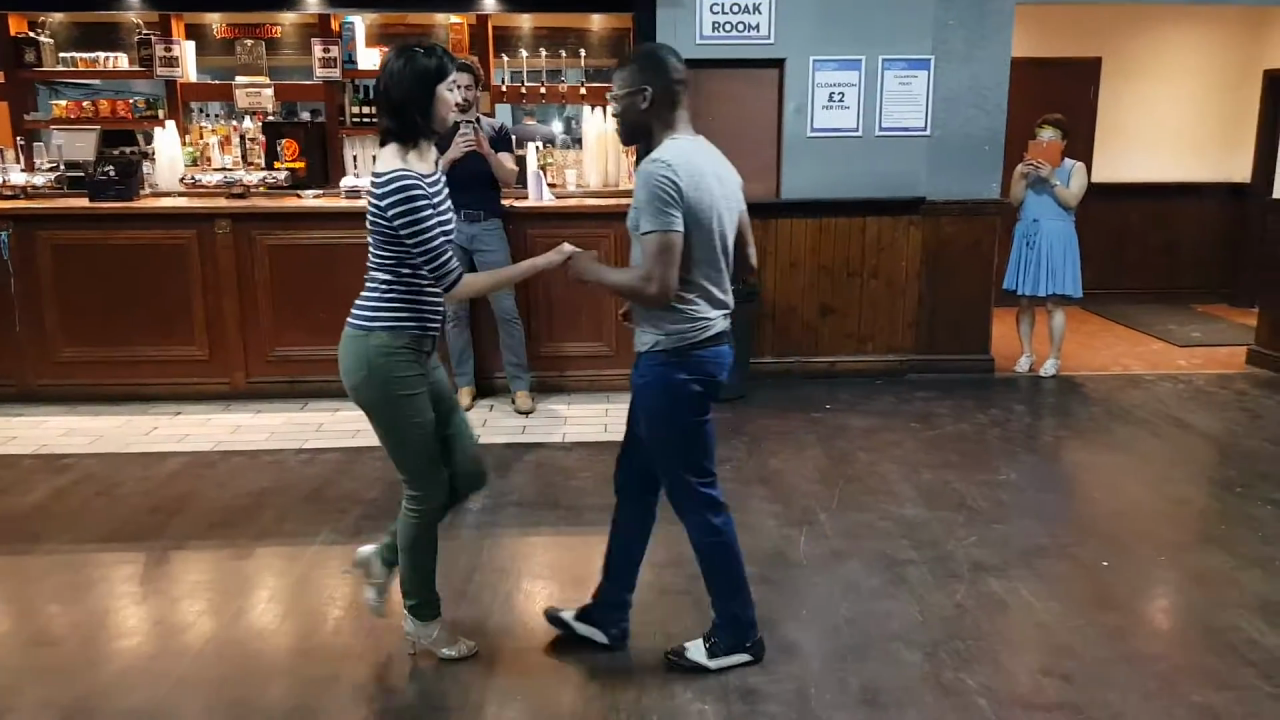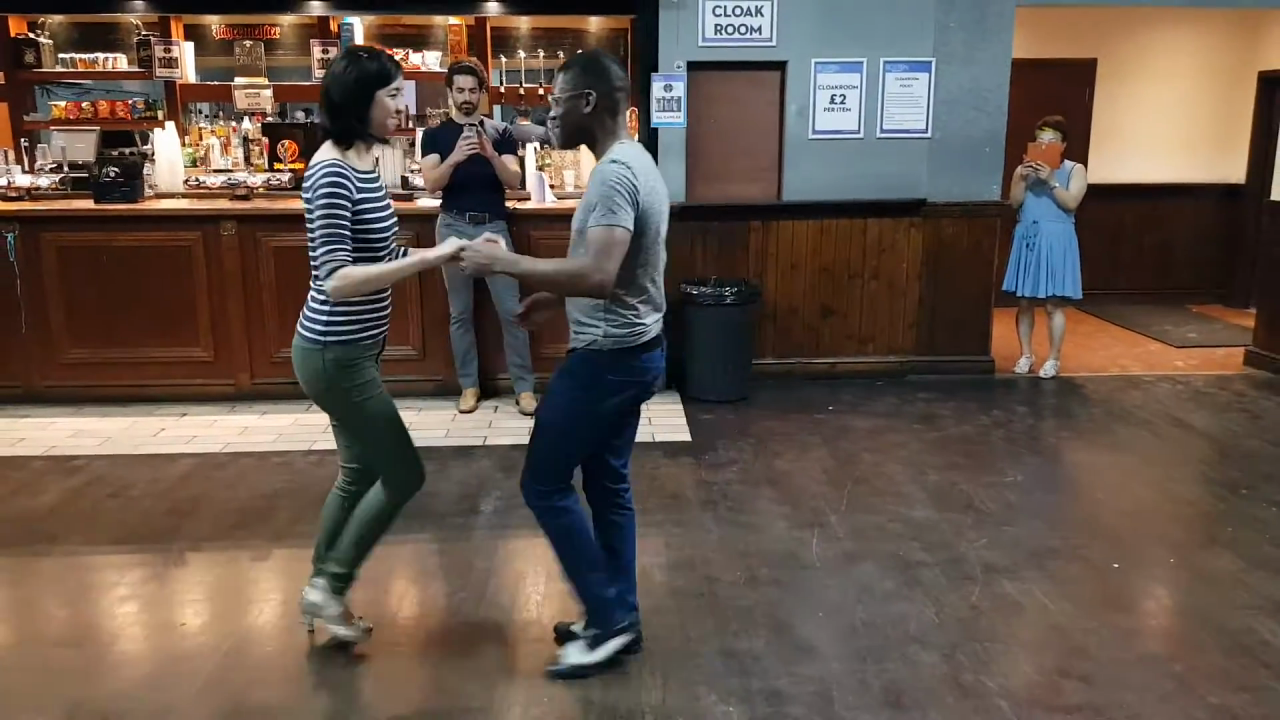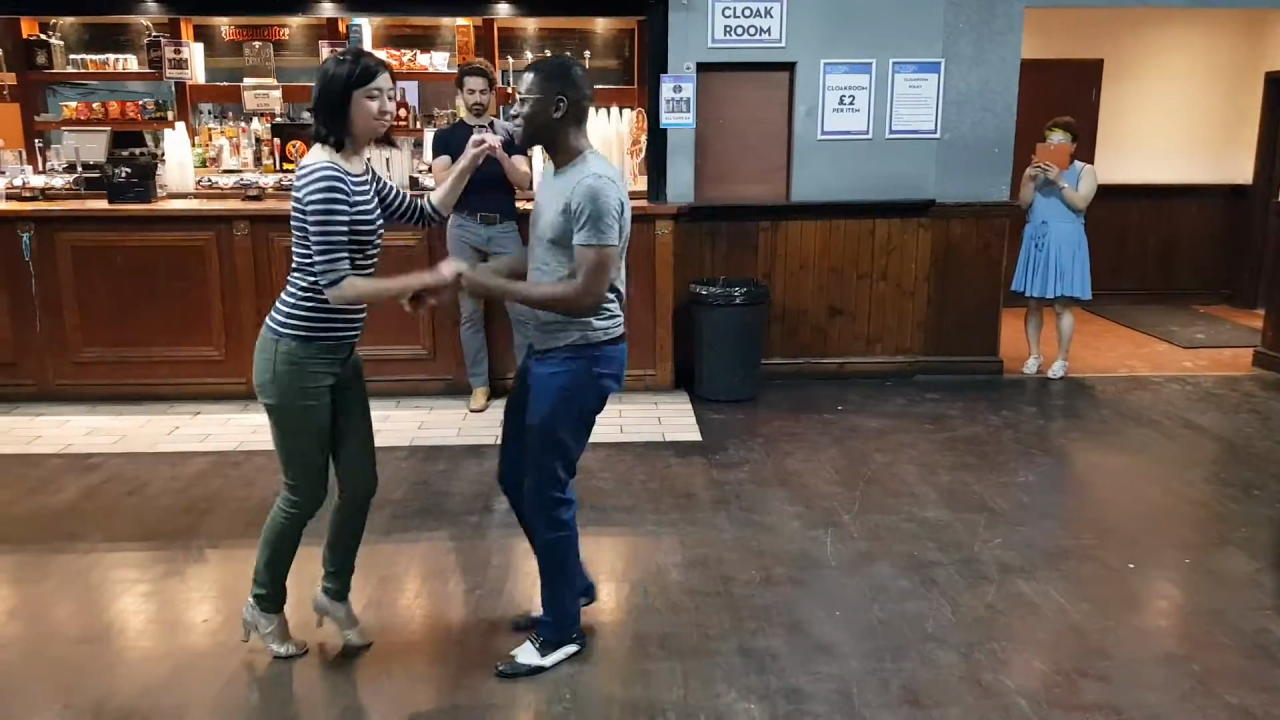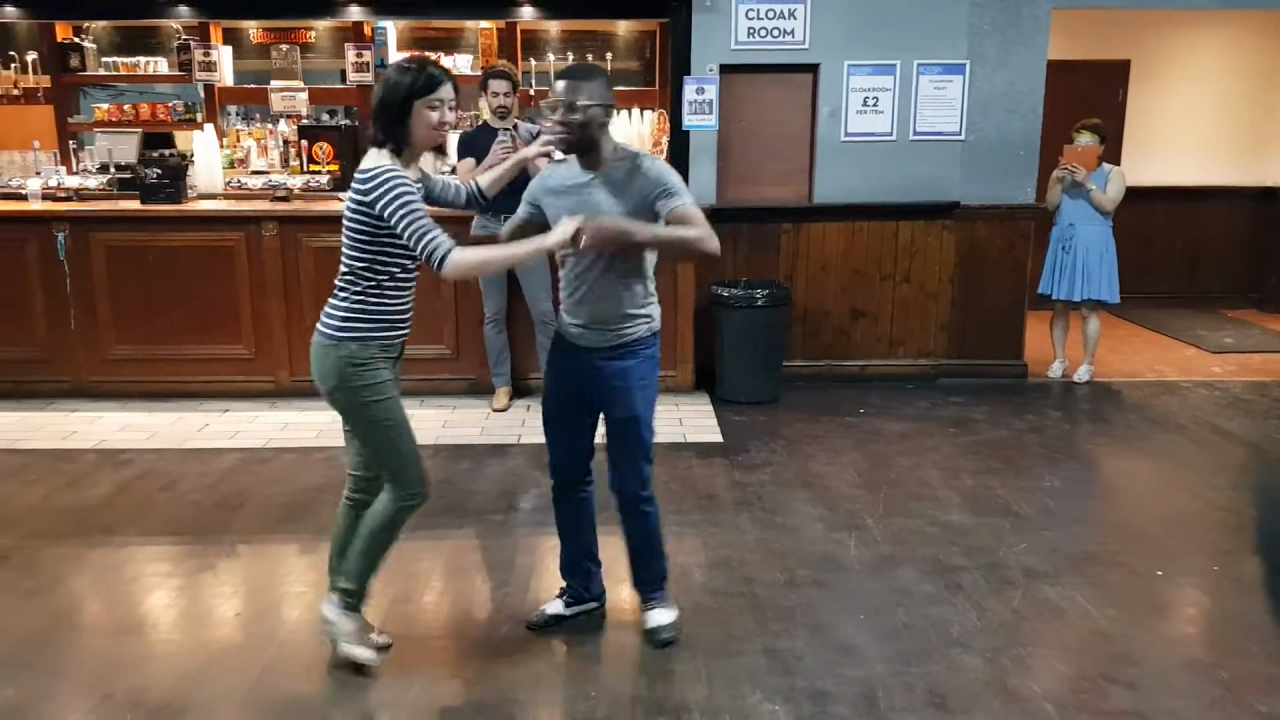
dt=0.4s
person 1, frame 1
left shoulder: (661, 171)
right shoulder: (716, 161)
left elbow: (657, 286)
right elbow: (745, 260)
left wrist: (593, 270)
left hip: (676, 357)
right hip: (704, 343)
left knee: (695, 497)
right knee: (635, 481)
left ankle: (737, 634)
right ankle: (607, 615)
person 1, frame 2
left shoulder: (615, 174)
right shoulder: (634, 164)
left elbow: (596, 276)
left wrist: (505, 263)
right wrist: (554, 296)
left hip: (607, 359)
right hip: (631, 353)
left knee: (545, 483)
right knee: (607, 485)
left ankle: (605, 621)
right ankle: (614, 618)
person 1, frame 3
left shoulder: (596, 185)
right shoulder: (555, 173)
left elbow: (583, 291)
left wrist: (491, 287)
right wrist: (467, 276)
left hip: (582, 356)
right hip: (547, 350)
left knee: (544, 490)
right knee: (517, 475)
left ankle: (557, 631)
right ankle: (572, 587)
person 1, frame 4
left shoulder: (648, 174)
right shoulder: (549, 179)
left elbow: (707, 243)
right elbow: (506, 246)
left wrist: (631, 232)
left hip: (628, 350)
right hip: (570, 348)
left knee: (630, 483)
right knee: (567, 477)
left ankle: (656, 593)
right ankle: (581, 589)
person 2, frame 1
left shoulder: (423, 161)
right shoulder: (400, 178)
right elbow: (452, 283)
right wrist: (538, 263)
left hip: (410, 348)
right hip: (384, 353)
left knee: (467, 471)
right knee: (426, 488)
left ankle: (386, 556)
right ankle: (422, 619)
person 2, frame 2
left shoulder: (364, 168)
right shoulder: (332, 172)
left elbow: (385, 256)
right elbow: (336, 280)
left wrist: (459, 250)
right wrist: (426, 258)
left hip: (351, 348)
right hip: (335, 352)
left knee: (361, 473)
right knee: (403, 474)
left ankle: (326, 591)
right ankle: (330, 585)
person 2, frame 3
left shoulder: (357, 172)
right shoulder: (326, 175)
left elbow: (425, 212)
right elbow: (336, 287)
left wrist: (467, 164)
right wrist: (426, 280)
left hip: (338, 355)
right hip: (296, 355)
left knee: (360, 484)
right knee: (305, 492)
left ankle: (335, 596)
right ankle: (264, 609)
person 2, frame 4
left shoulder: (404, 174)
right shoulder: (381, 176)
left elbow: (467, 194)
right elbow: (448, 261)
left wrist: (524, 157)
right wrist: (543, 245)
left hip: (367, 353)
right hip: (351, 354)
left knee: (369, 481)
right knee: (409, 486)
left ankle: (344, 601)
right ankle: (344, 604)
person 3, frame 1
left shoulder: (497, 129)
right shoulder: (435, 131)
left elbow: (510, 178)
left wrist: (487, 152)
right wrist: (451, 153)
left hip: (489, 225)
left knee: (505, 309)
right knee: (455, 310)
left ankle: (519, 385)
right ankle: (464, 383)
person 3, frame 2
left shoulder: (500, 132)
right shoulder: (435, 135)
left elbow: (514, 180)
right elbow: (430, 183)
left wrist: (491, 154)
right wrist: (455, 157)
left hip: (493, 228)
right hip: (454, 227)
left knee: (511, 310)
right knee: (460, 312)
left ankle: (524, 387)
right ankle: (469, 386)
person 3, frame 3
left shoulder: (510, 132)
right shoulder: (446, 136)
left elbow: (524, 181)
right elbow: (441, 185)
left wrist: (500, 156)
right wrist: (466, 158)
left hip: (504, 228)
right hip: (464, 228)
left knee: (520, 310)
right knee: (471, 312)
right ankle: (479, 385)
person 3, frame 4
left shoulder: (533, 134)
right shoulder: (471, 138)
right elbow: (465, 186)
left wrist: (524, 158)
right wrist: (489, 162)
right hip: (487, 229)
left knee: (543, 311)
right knee: (494, 313)
right ankle: (502, 385)
person 4, frame 1
left shoulder: (1075, 168)
right shoulder: (1023, 167)
left elbow: (1071, 201)
right elbow: (1014, 200)
left wrist: (1052, 179)
right wrist: (1023, 177)
left hip: (1056, 238)
right hip: (1027, 236)
left knee: (1054, 303)
right knee: (1025, 301)
left ankle: (1054, 358)
right ankle: (1026, 354)
person 4, frame 2
left shoulder: (1075, 170)
right shoulder: (1024, 168)
left elbow: (1071, 203)
right elbow: (1014, 202)
left wrist: (1051, 181)
right wrist: (1023, 179)
left hip: (1056, 240)
right hip: (1027, 238)
left knee: (1054, 304)
right knee: (1025, 302)
left ankle: (1054, 359)
right ankle: (1026, 355)
person 4, frame 3
left shoulder: (1085, 171)
right shoulder: (1034, 169)
left elbow: (1081, 203)
right elbow: (1024, 203)
left wrist: (1060, 181)
right wrist: (1032, 180)
left hip: (1065, 240)
right hip: (1036, 238)
left knee: (1063, 305)
right knee: (1033, 302)
left ankle: (1062, 359)
right ankle: (1034, 355)
person 4, frame 4
left shoulder: (1113, 173)
right shoulder: (1062, 171)
left elbow: (1108, 206)
right elbow: (1050, 205)
left wrist: (1087, 183)
right wrist: (1059, 182)
left hip: (1093, 244)
right hip: (1064, 241)
left knee: (1089, 309)
right knee: (1060, 306)
left ankle: (1087, 363)
right ankle: (1059, 359)
